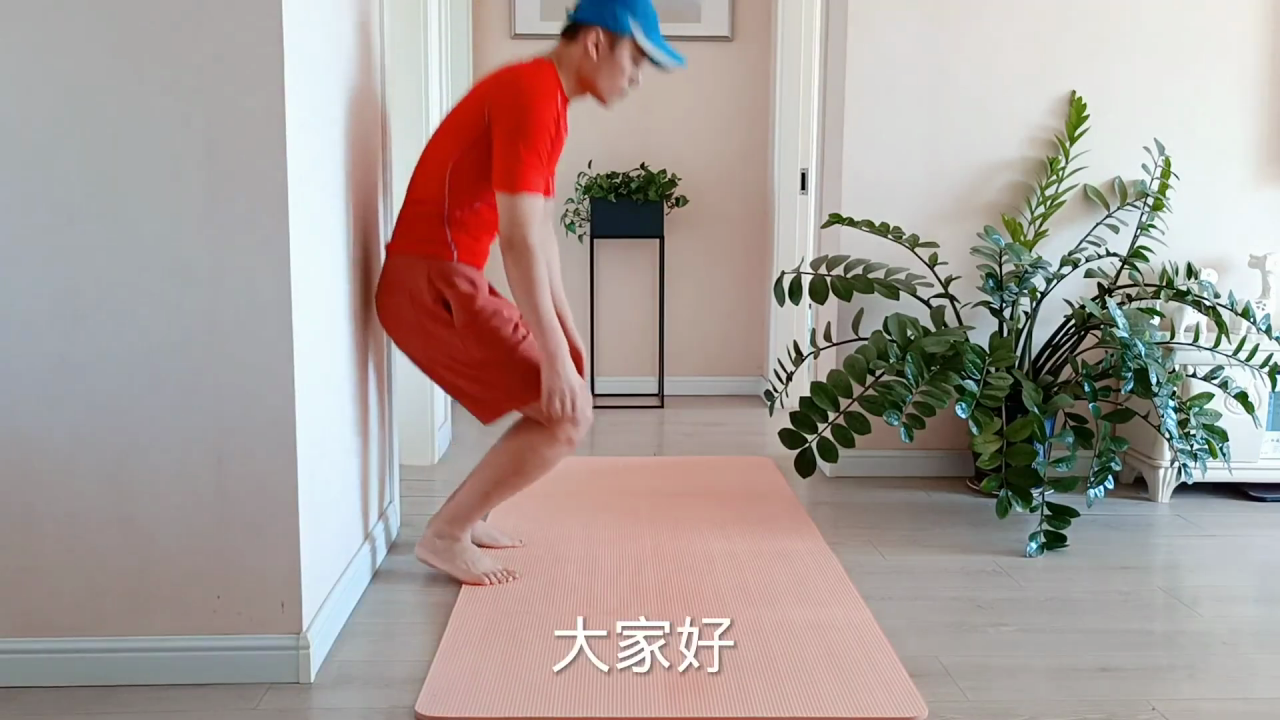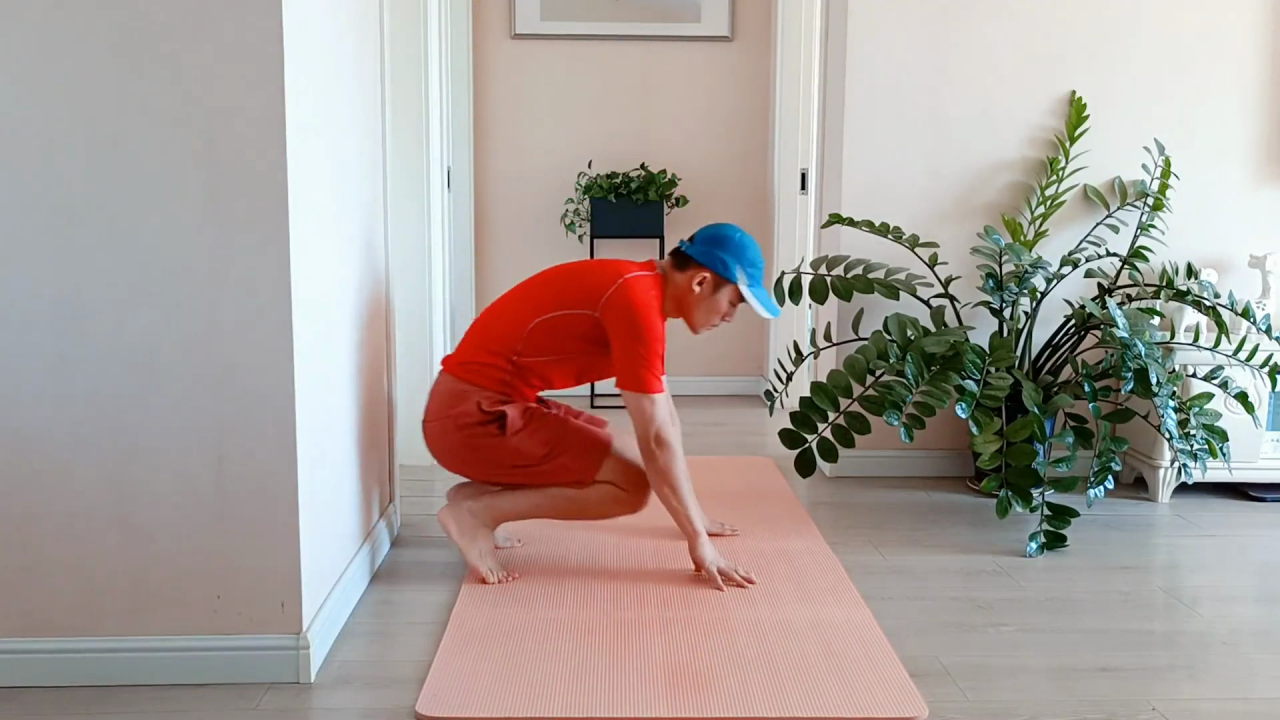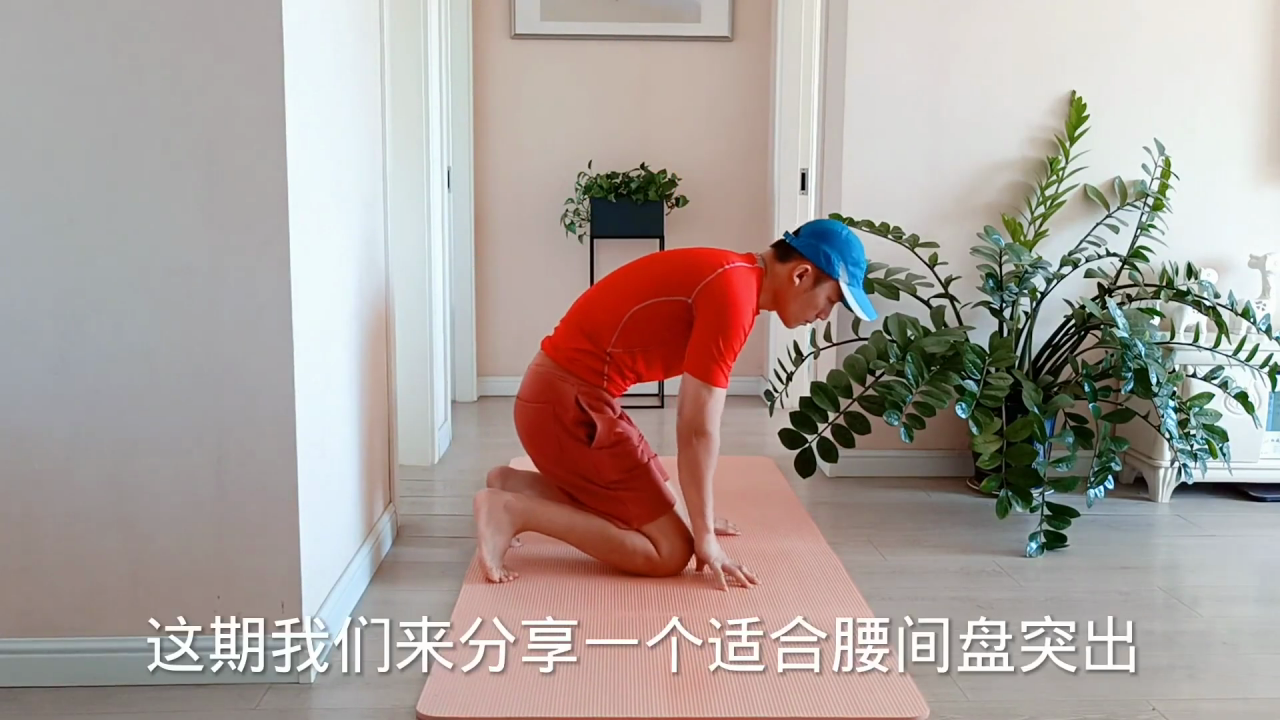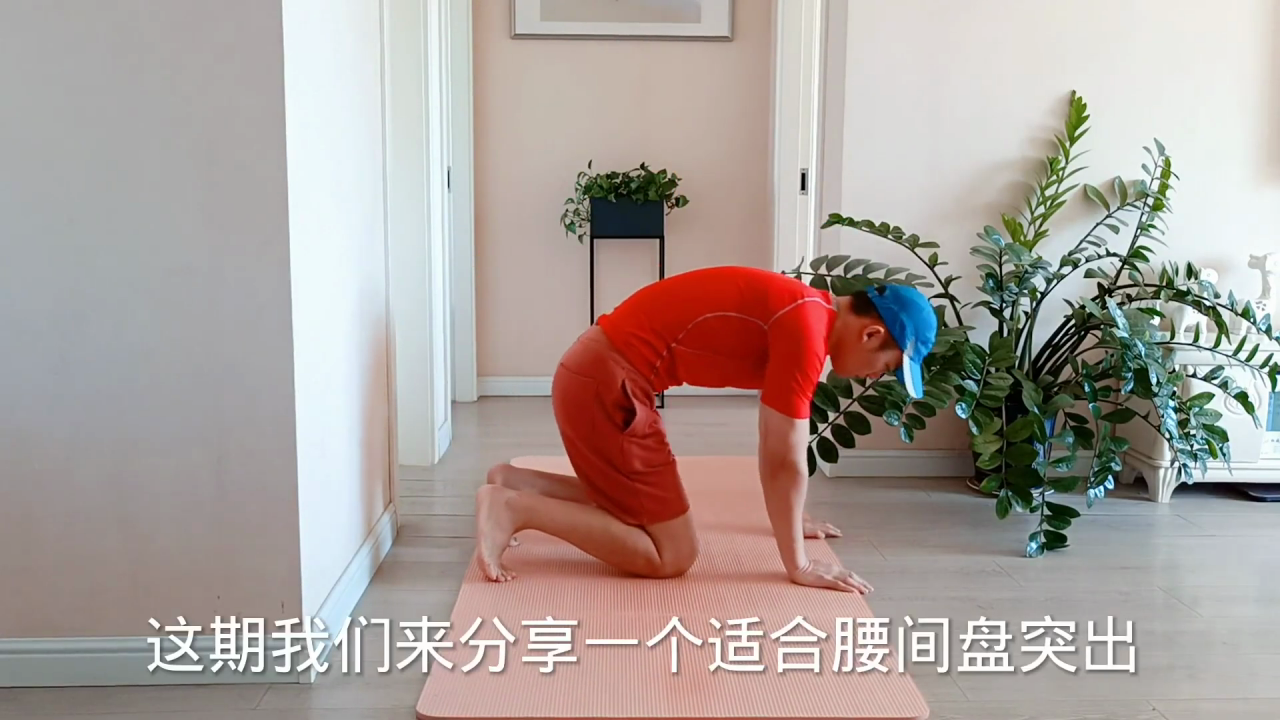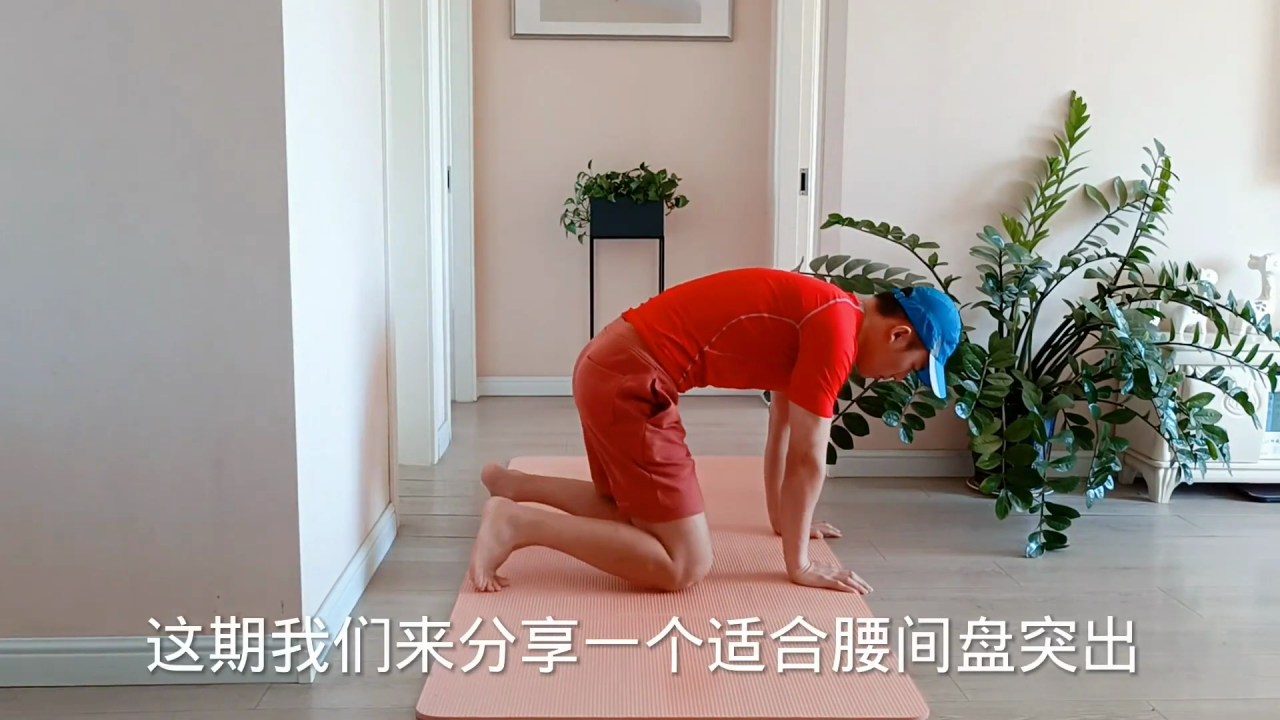
dt=0.7s
person 1, frame 1
left shoulder: (546, 100)
right shoulder: (532, 97)
left elbow: (541, 235)
right elbow: (520, 242)
left wrist: (568, 336)
right wrist: (557, 361)
left hip: (444, 281)
right hip: (427, 287)
left knee: (565, 399)
right knee: (566, 411)
left ankle: (465, 516)
right ankle: (447, 533)
person 1, frame 2
left shoulder: (641, 290)
right shoulder: (638, 303)
left elbow: (663, 415)
right elbow: (657, 439)
left wrist: (695, 514)
right wrist: (698, 539)
left hip: (482, 402)
right hip: (472, 416)
left knee: (629, 454)
right knee: (630, 486)
left ankle: (483, 495)
right ankle: (476, 512)
person 1, frame 3
left shoulder: (734, 277)
right shoulder: (733, 294)
left elbow: (697, 416)
right elbow: (698, 428)
left wrist: (702, 515)
right wrist: (705, 534)
left hip: (563, 389)
right hip: (568, 400)
left knee: (650, 509)
right knee: (671, 552)
left ankle: (517, 484)
right ankle: (513, 510)
person 1, frame 4
left shoulder: (804, 311)
right shoulder: (806, 329)
left elbow: (775, 440)
right elbow: (786, 461)
left wrist: (789, 522)
right wrist: (797, 565)
left hip: (594, 371)
right hip: (607, 384)
left knee: (637, 509)
right knee: (672, 555)
left ankle: (516, 482)
right ankle: (514, 507)
person 1, frame 5
left shoulder: (813, 313)
right shoulder: (837, 330)
left elbow: (781, 430)
right elbow: (806, 458)
left wrist: (783, 519)
right wrist: (798, 564)
left hip: (607, 359)
right hip: (631, 380)
left knee: (634, 512)
right knee: (686, 566)
left ankle: (511, 485)
right ankle: (517, 524)
